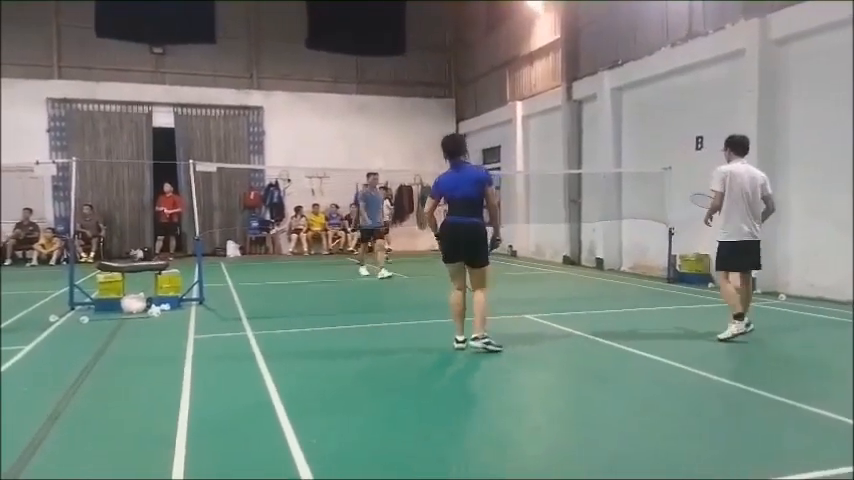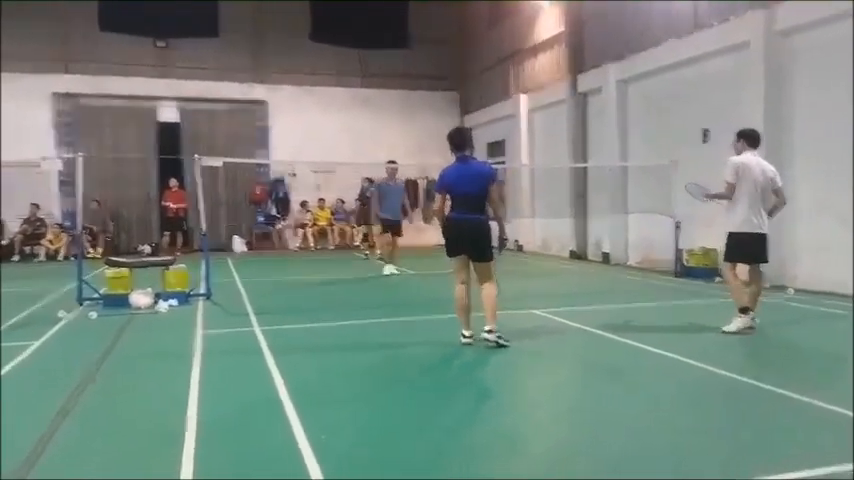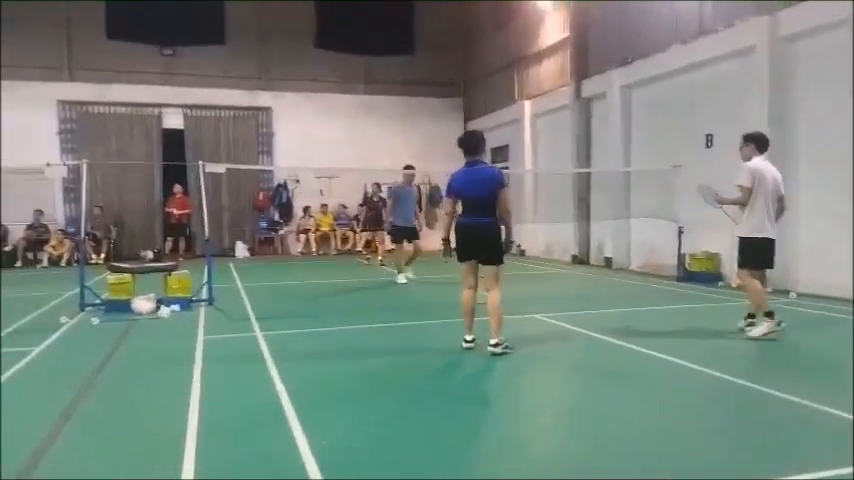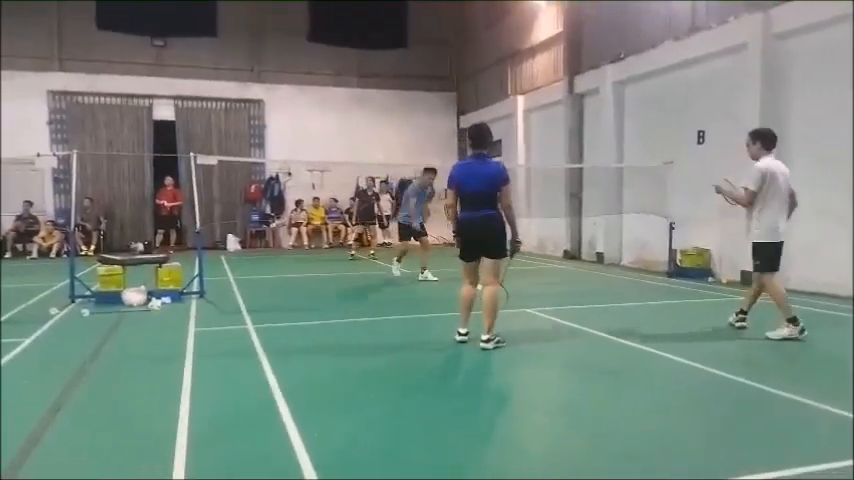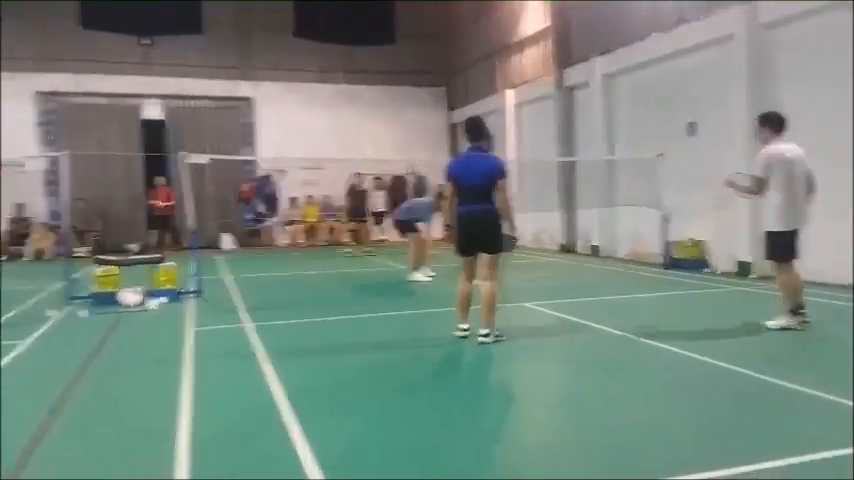
dt=0.4s
person 1, frame 1
left shoulder: (442, 180)
right shoulder: (481, 173)
left elbow: (428, 211)
right elbow: (493, 206)
left wrist: (438, 234)
right wrist: (496, 233)
left hip: (451, 232)
right hip: (475, 231)
left knee: (458, 287)
right knee: (479, 287)
left ankle: (459, 336)
right ankle: (479, 335)
person 1, frame 2
left shoulder: (446, 174)
right shoulder: (486, 169)
left elbow: (438, 209)
right elbow: (495, 204)
left wrist: (447, 230)
right wrist: (502, 231)
left hip: (455, 227)
right hip: (478, 227)
left knee: (461, 281)
right knee: (487, 281)
left ankle: (466, 332)
right ankle: (490, 328)
person 1, frame 3
left shoulder: (456, 178)
right shoulder: (495, 174)
left elbow: (449, 212)
right elbow: (504, 209)
left wrist: (445, 239)
right wrist: (508, 235)
left hip: (465, 232)
right hip: (489, 232)
left knee: (469, 286)
right knee: (493, 287)
left ankle: (468, 336)
right ankle: (496, 340)
person 1, frame 4
left shoulder: (457, 169)
right shoulder: (498, 169)
left elbow: (450, 205)
right elbow: (506, 205)
left wrist: (456, 231)
right wrist: (515, 235)
left hip: (467, 227)
right hip: (492, 227)
left knee: (469, 281)
right knee: (491, 282)
left ankle: (462, 329)
right ankle: (488, 336)
person 1, frame 5
left shoulder: (455, 163)
right shoulder: (494, 163)
left elbow: (450, 198)
right elbow: (502, 199)
left wrist: (450, 225)
right wrist: (510, 228)
left hip: (465, 221)
right hip: (488, 221)
left knee: (466, 277)
right knee: (489, 277)
left ankle: (462, 325)
right ankle: (486, 330)
person 2, frame 1
left shoulder: (723, 171)
right shoulder: (759, 175)
left elbow: (717, 203)
right elbow: (770, 207)
left wrist: (708, 214)
left hip: (730, 234)
right hip: (752, 235)
left knee: (723, 277)
right knee: (746, 277)
left ankle: (738, 320)
right ankle: (741, 319)
person 2, frame 2
left shoulder: (736, 162)
right shoulder: (768, 168)
left elbow: (729, 193)
right elbow: (781, 200)
left wrist: (712, 195)
left hip: (740, 227)
right hip: (760, 228)
left knee: (728, 268)
right knee: (755, 271)
left ankle: (744, 314)
right ankle: (749, 315)
person 2, frame 3
left shoulder: (750, 166)
right shoulder: (774, 172)
left elbow: (745, 199)
right elbow: (781, 206)
left wrist: (725, 200)
left hip: (751, 232)
right hip: (768, 233)
left knee: (745, 275)
right knee: (758, 275)
left ankle: (770, 318)
right ankle: (751, 318)
person 2, frame 4
left shoulder: (760, 167)
right shoulder: (782, 168)
left elbow: (746, 201)
right elbow: (793, 202)
left wrist: (725, 191)
left hip: (764, 233)
right hip: (775, 232)
left knee: (767, 278)
right knee: (760, 276)
left ankle: (793, 324)
right ankle: (741, 315)
person 2, frame 5
left shoulder: (767, 153)
right shoulder: (797, 151)
left elbow: (756, 189)
right elbow: (810, 185)
left wrist: (735, 185)
left hip: (778, 219)
right hip: (794, 218)
left knee: (782, 266)
right knee: (786, 265)
left ankle: (792, 316)
right ankle: (799, 309)
